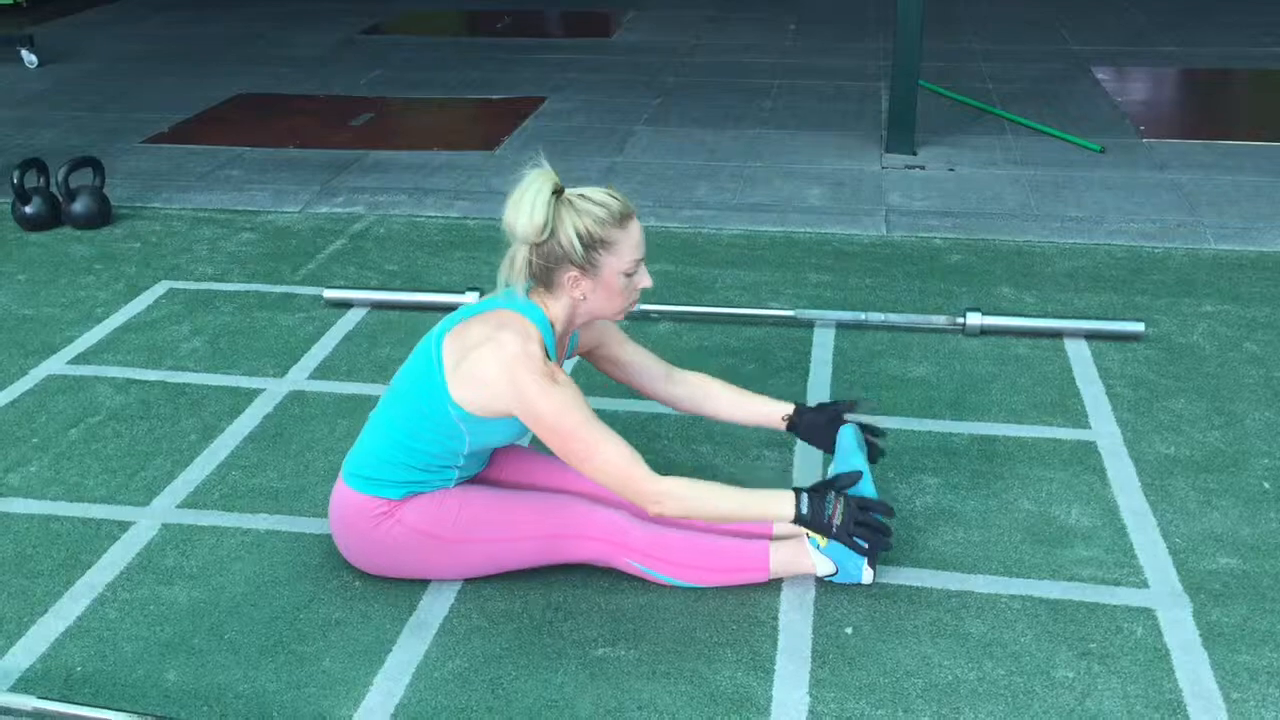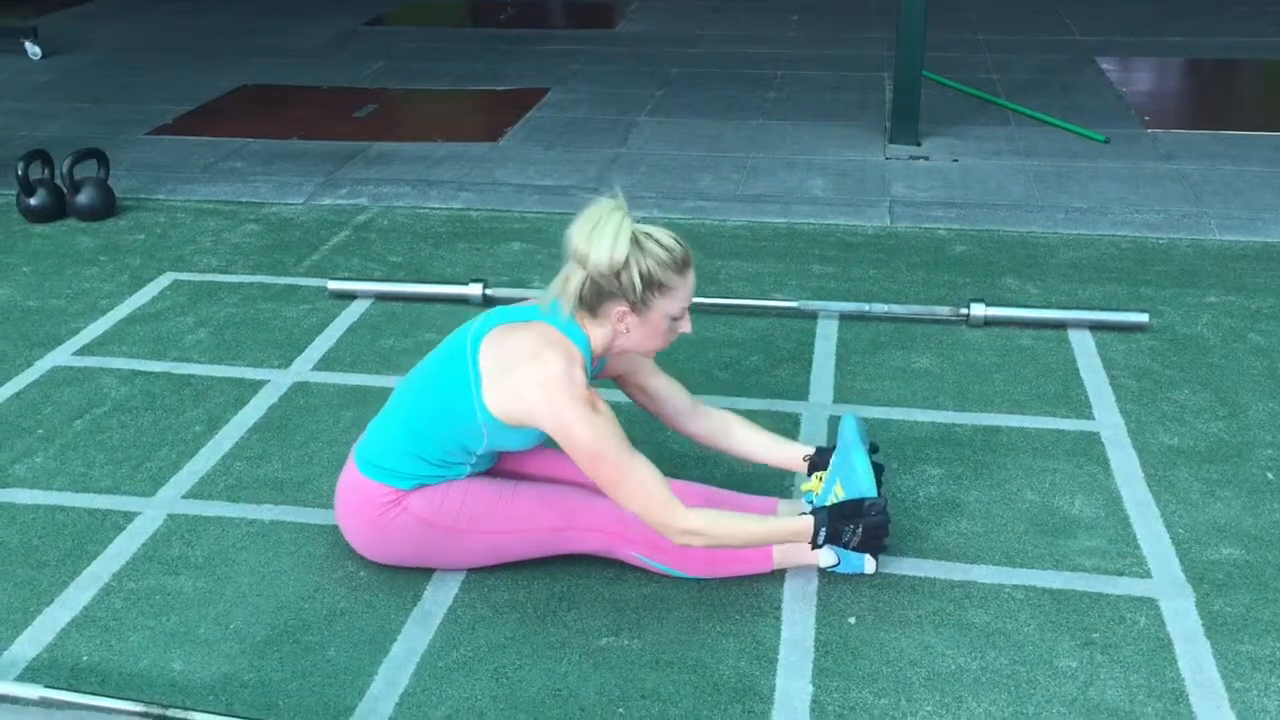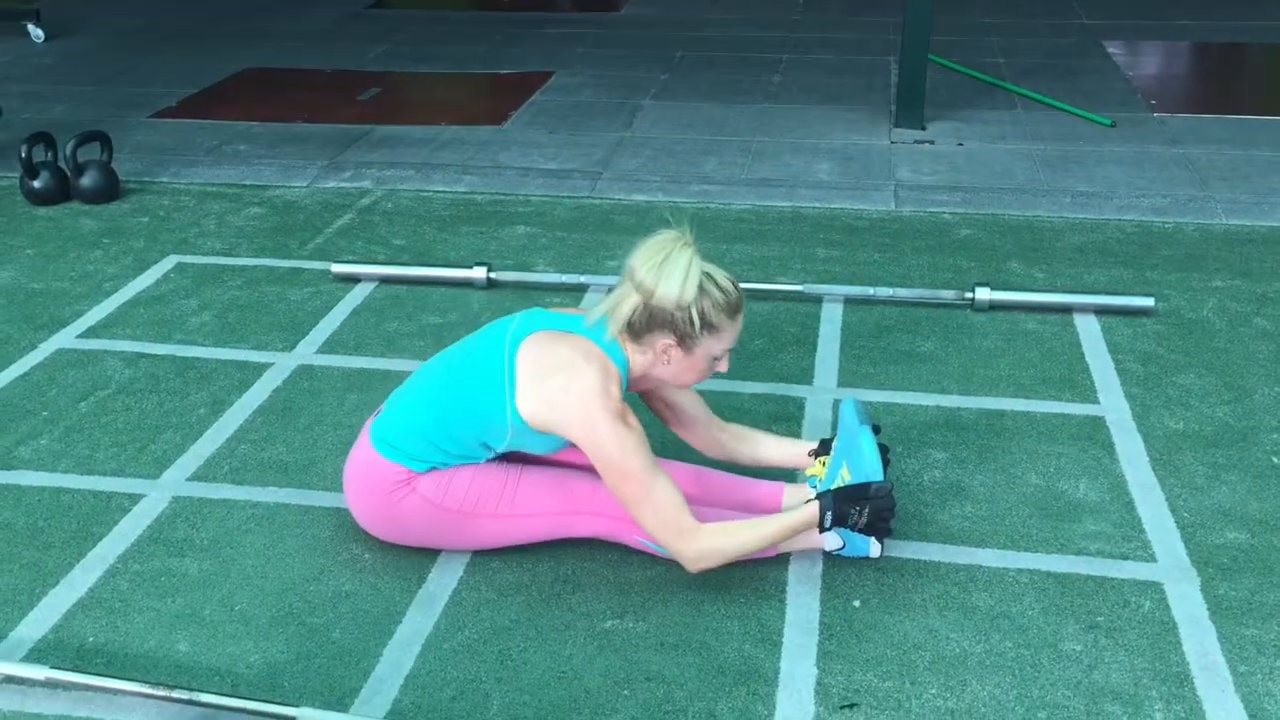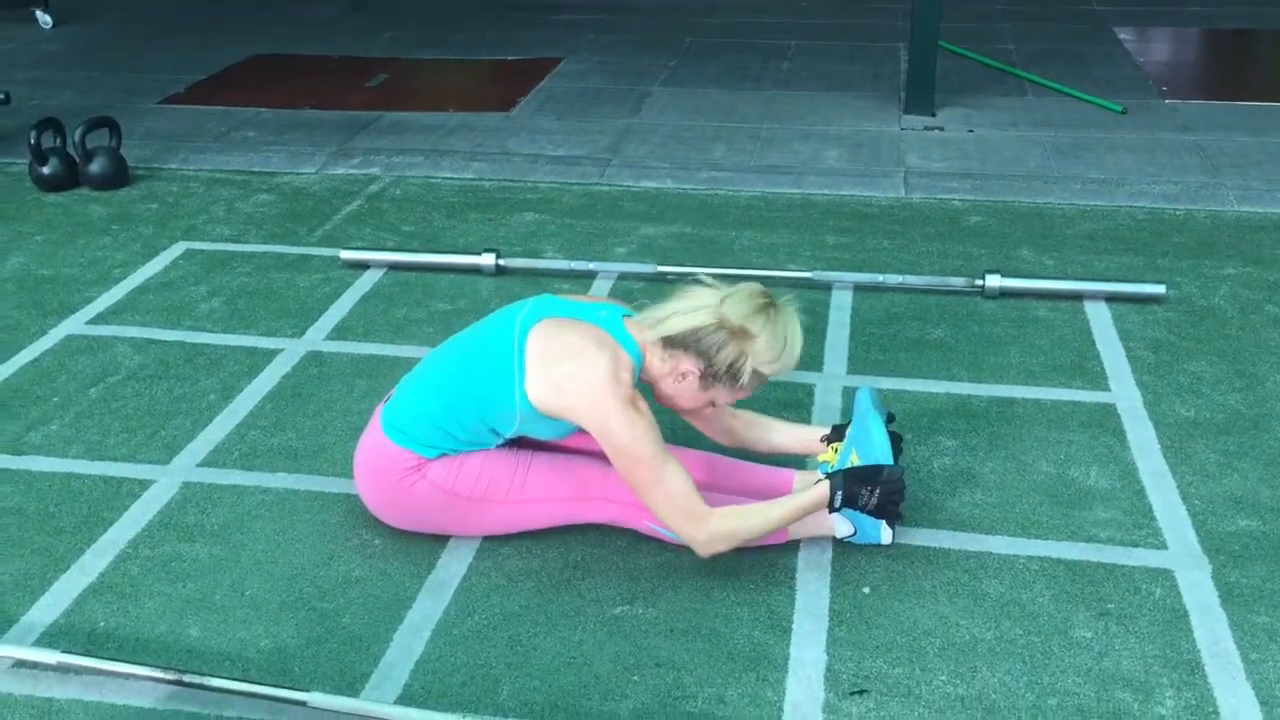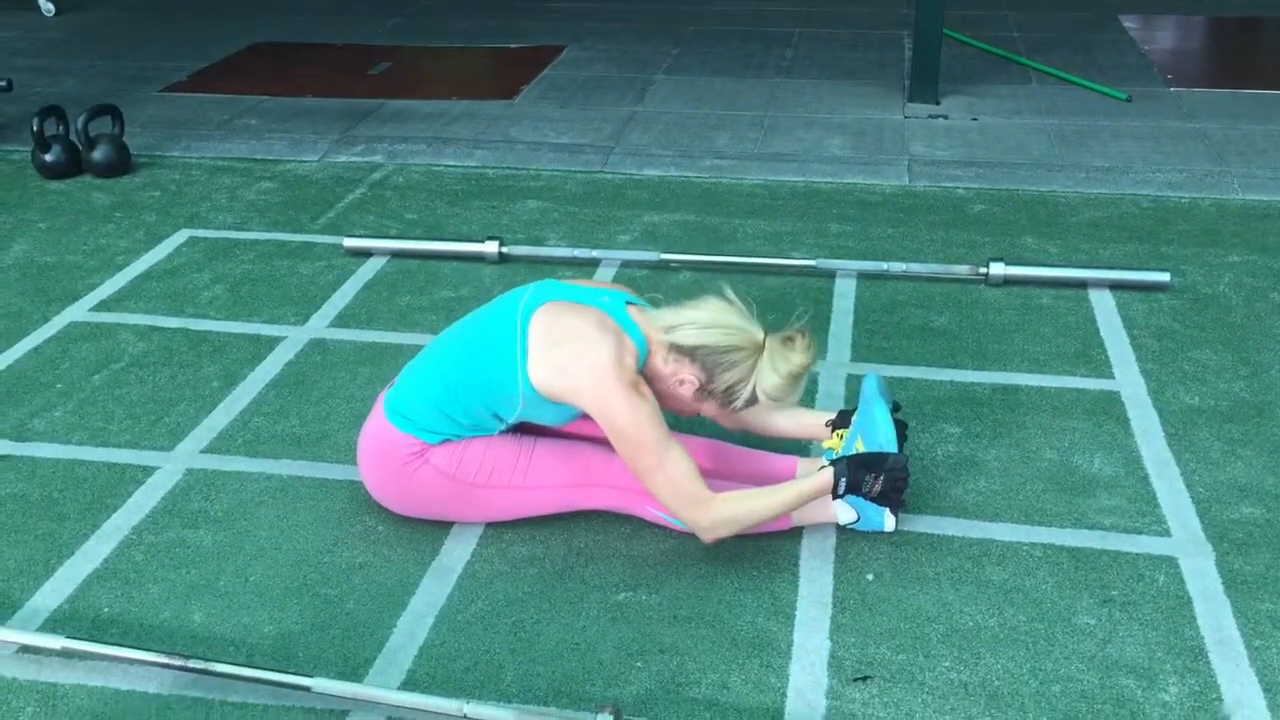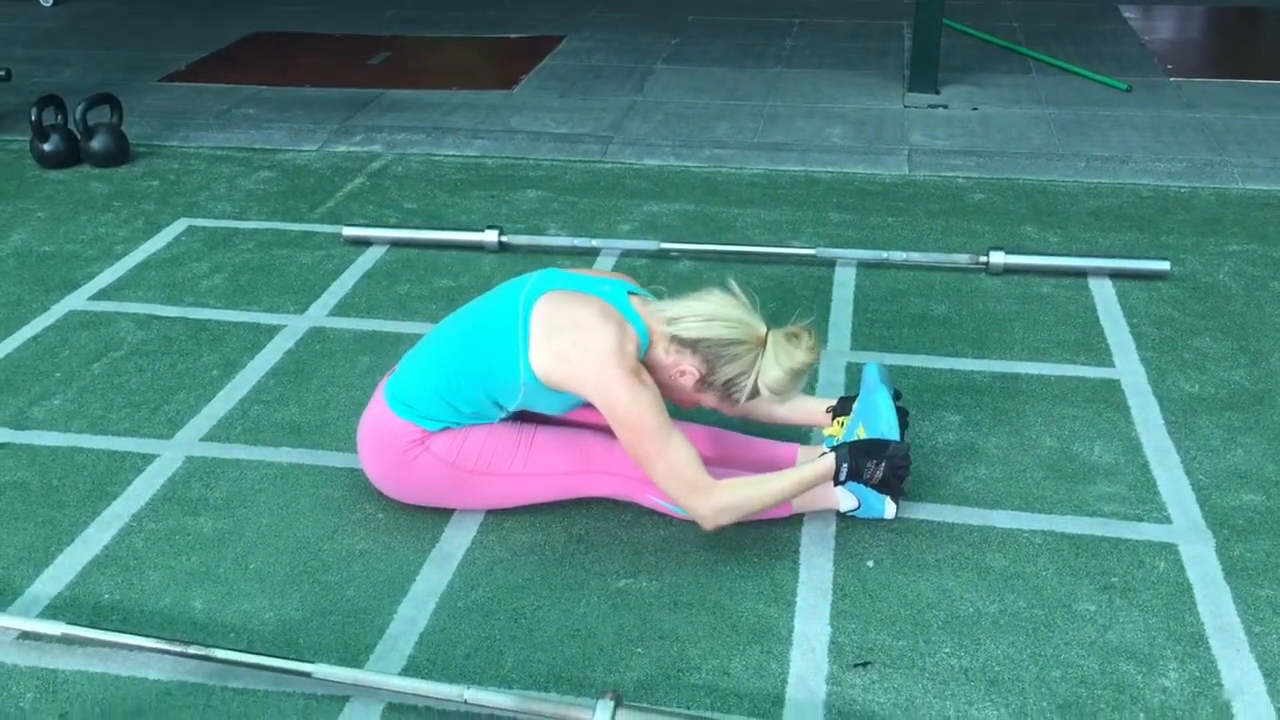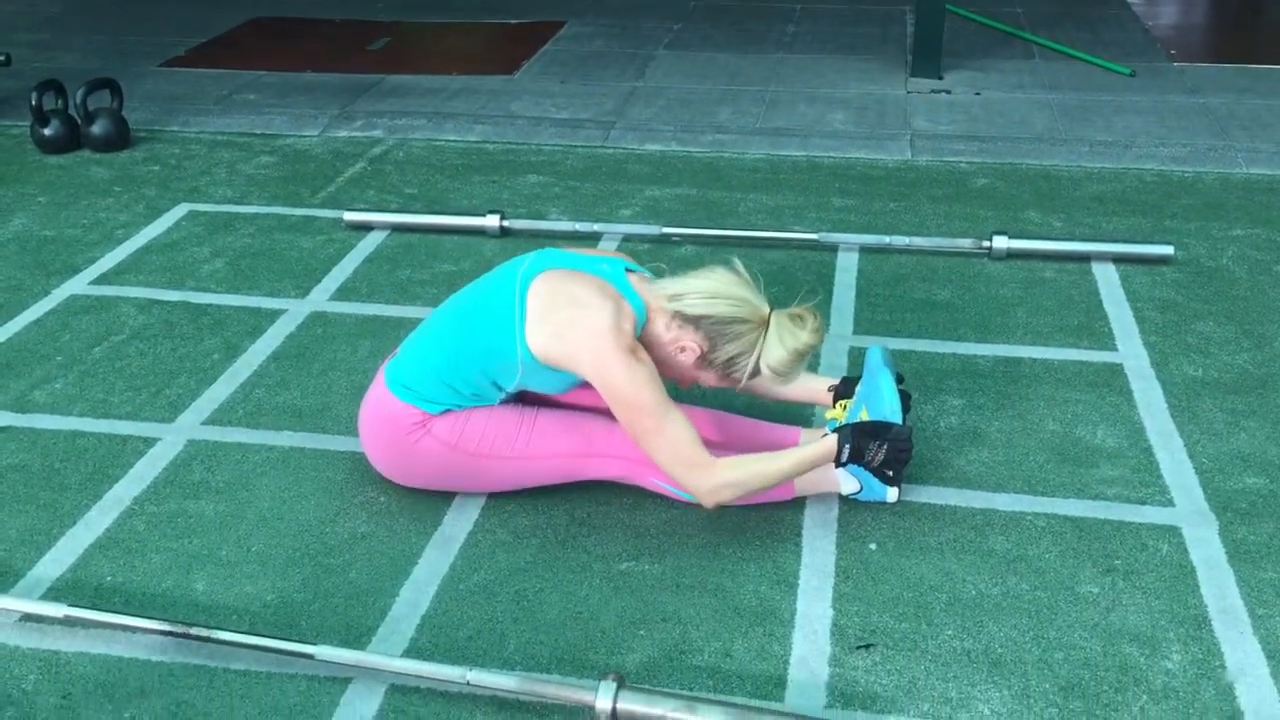
dt=0.5s
person 1, frame 1
left shoulder: (564, 316)
right shoulder: (519, 364)
left elbow: (675, 383)
right elbow: (653, 495)
left wrist: (795, 416)
right wrist: (799, 506)
right hip: (384, 517)
left knee: (606, 494)
right knee: (597, 530)
left ankle: (800, 531)
right ankle: (814, 555)
person 1, frame 2
left shoulder: (585, 332)
right shoulder: (555, 380)
left elbow: (699, 418)
right elbow: (678, 525)
left wrist: (811, 459)
right wrist: (815, 530)
left hip: (451, 461)
right hip: (389, 506)
left knee: (620, 487)
right knee: (602, 523)
left ankle: (805, 503)
right ankle: (818, 551)
person 1, frame 3
left shoulder: (616, 340)
right shoulder: (594, 397)
left elbow: (716, 437)
right elbow: (692, 548)
left wrist: (816, 454)
right wrist: (821, 515)
left hip: (418, 437)
right hip: (395, 486)
left knee: (637, 478)
right knee: (608, 508)
left ankle: (808, 493)
person 1, frame 4
left shoulder: (633, 331)
right shoulder: (608, 388)
left elbow: (728, 428)
right elbow: (702, 533)
left wrist: (828, 440)
right wrist: (829, 495)
left hip: (434, 422)
right hip: (405, 471)
left knee: (651, 464)
right knee: (617, 493)
person 1, frame 5
left shoulder: (633, 317)
right shoulder: (611, 376)
left elbow: (733, 412)
right elbow: (705, 518)
left wrist: (833, 425)
right wrist: (833, 481)
left hip: (431, 407)
right hip: (408, 458)
left knee: (652, 451)
right knee: (620, 481)
person 1, frame 6
left shoulder: (635, 307)
right shoulder: (614, 366)
left elbow: (732, 395)
right elbow: (707, 506)
left wrist: (830, 411)
right wrist: (835, 466)
left hip: (435, 395)
right hip: (408, 445)
left knee: (654, 439)
right knee: (618, 468)
person 1, frame 7
left shoulder: (631, 285)
right shoulder: (610, 345)
left elbow: (731, 367)
right elbow: (706, 483)
left wrist: (833, 391)
right wrist: (837, 449)
left hip: (437, 376)
right hip: (410, 427)
left knee: (657, 419)
right knee: (620, 451)
left ankle: (819, 439)
